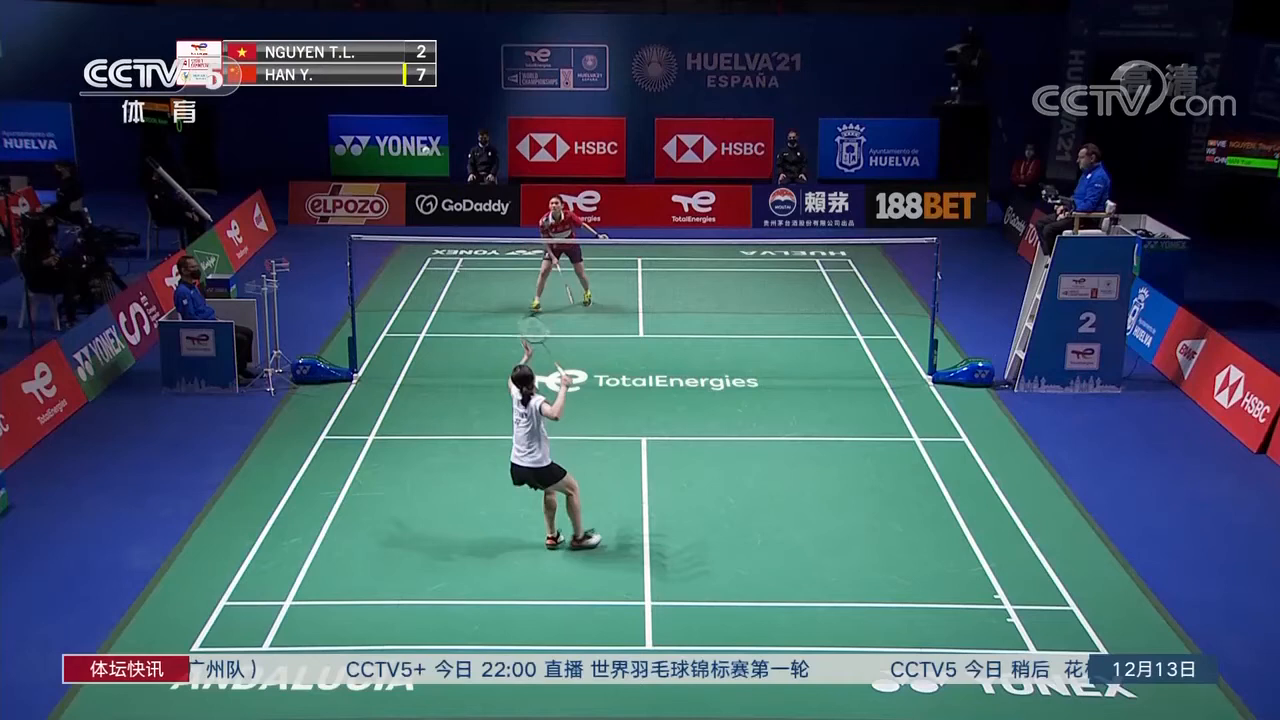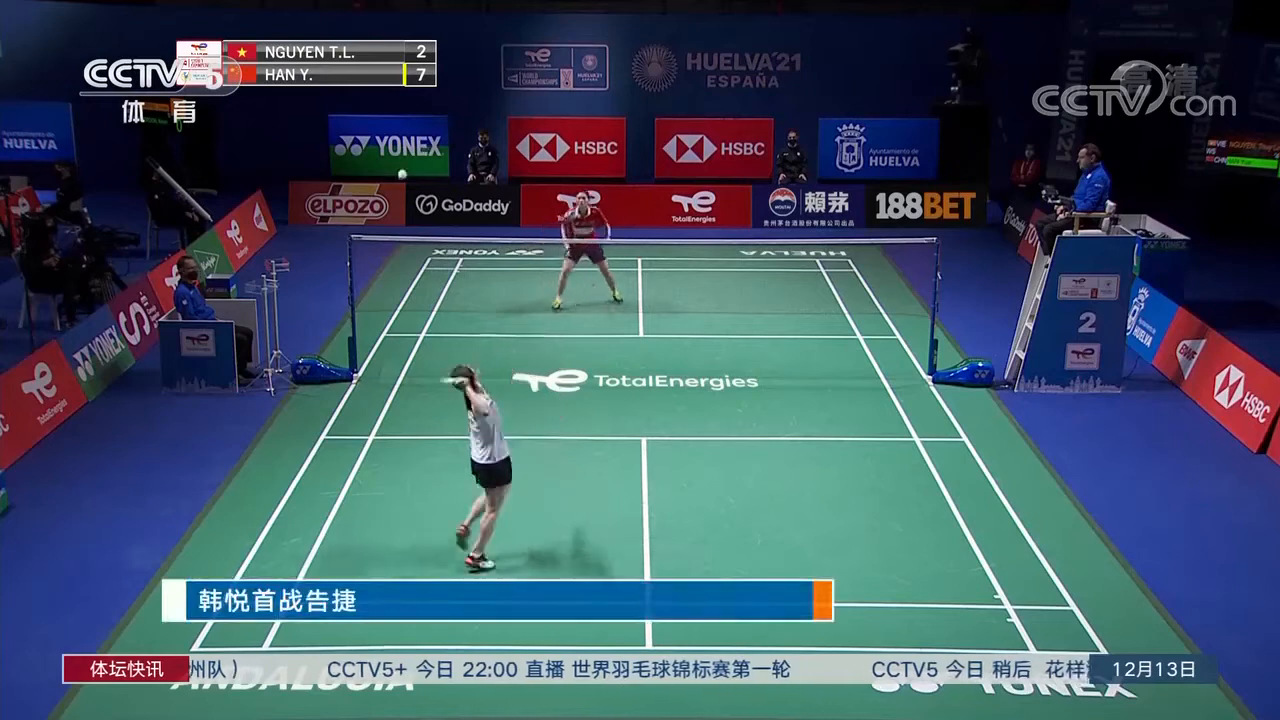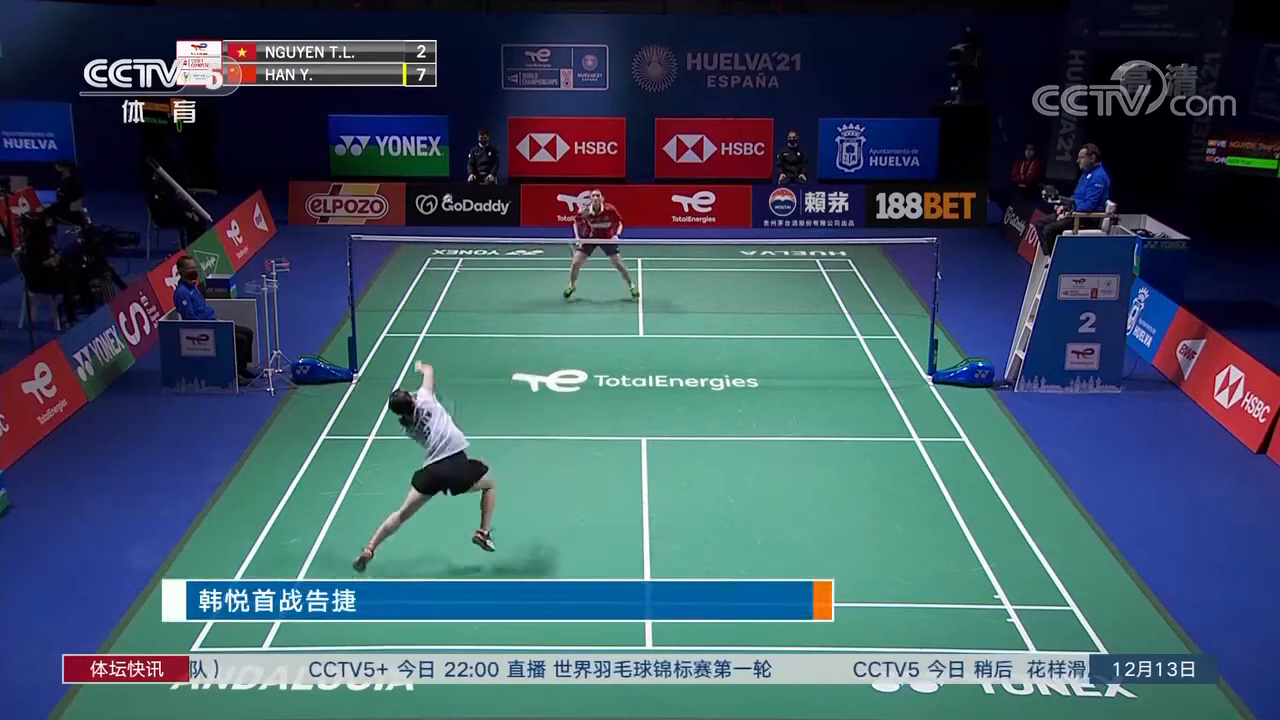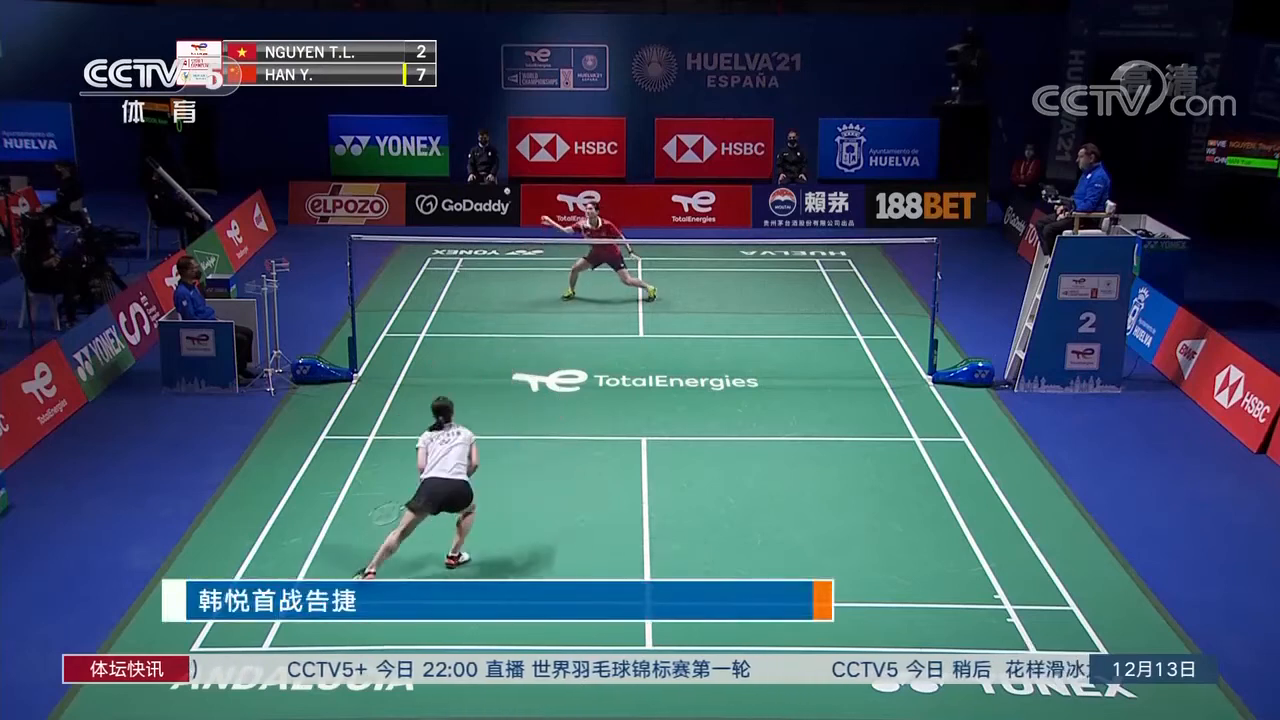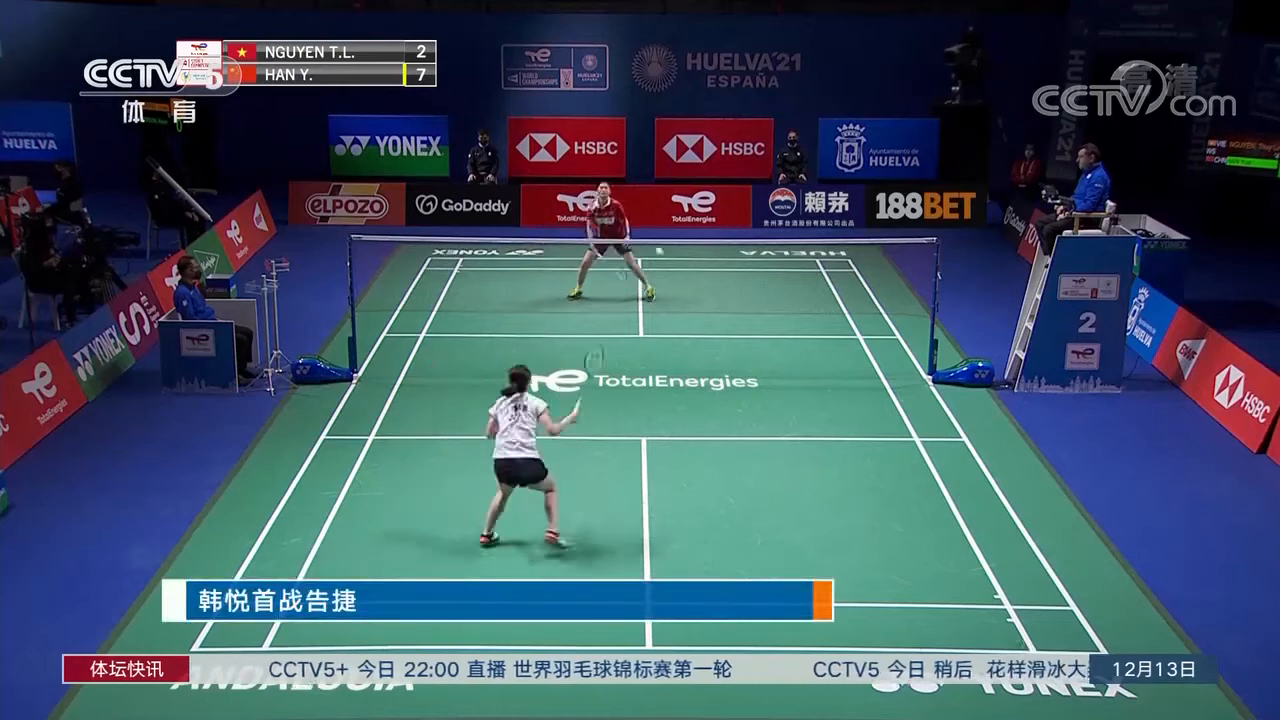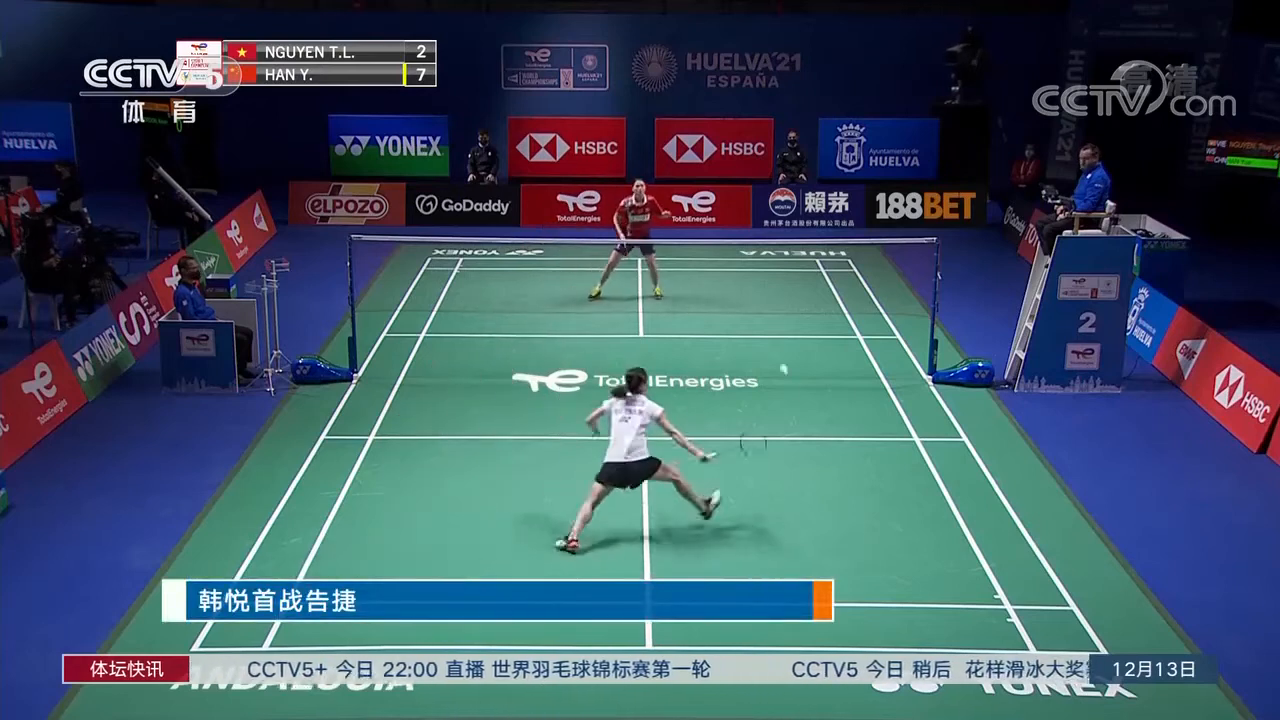
dt=0.3s
person 1, frame 1
left shoulder: (516, 396)
right shoulder: (537, 402)
left elbow: (512, 379)
right elbow: (556, 414)
left wrist: (526, 358)
right wrist: (563, 387)
left hip: (517, 466)
right hip: (537, 467)
left knee: (551, 490)
right knee: (572, 488)
left ankle: (552, 535)
right ankle: (581, 538)
person 1, frame 2
left shoulder: (474, 402)
right shoulder: (483, 405)
right elbow: (482, 407)
right wrist: (471, 387)
left hip: (480, 460)
right hip: (494, 463)
left knee: (489, 497)
right knee: (492, 510)
left ankle: (466, 526)
right ankle: (475, 557)
person 1, frame 3
left shoulder: (408, 427)
right shoulder: (426, 399)
right elbow: (428, 373)
right wrist: (423, 368)
left hip: (433, 470)
right hip: (458, 463)
left knee: (403, 513)
right knee: (489, 485)
left ankle: (369, 551)
right ankle: (483, 533)
person 1, frame 4
left shoulder: (428, 436)
right shoulder: (466, 433)
left elbow: (421, 467)
right elbow: (474, 464)
left hip: (431, 485)
right hip: (459, 486)
left knee: (401, 531)
right knee: (469, 509)
left ankle: (370, 571)
right ankle: (454, 555)
person 1, frame 5
left shoulder: (499, 403)
right shoulder: (535, 403)
left elbow: (489, 434)
right elbow: (552, 430)
right wrist: (571, 418)
left hip: (502, 461)
right hip: (527, 462)
left knee: (504, 493)
right knee: (550, 489)
left ankle: (487, 534)
right ankle: (552, 532)
person 1, frame 6
left shoulder: (613, 402)
right shoulder: (650, 406)
left elbow: (590, 420)
right elbow: (673, 432)
left wrist: (594, 428)
right wrist: (697, 452)
left hip: (613, 464)
right hip: (639, 462)
left knee: (591, 501)
right knee: (676, 475)
left ankle: (573, 539)
right ankle: (704, 508)
